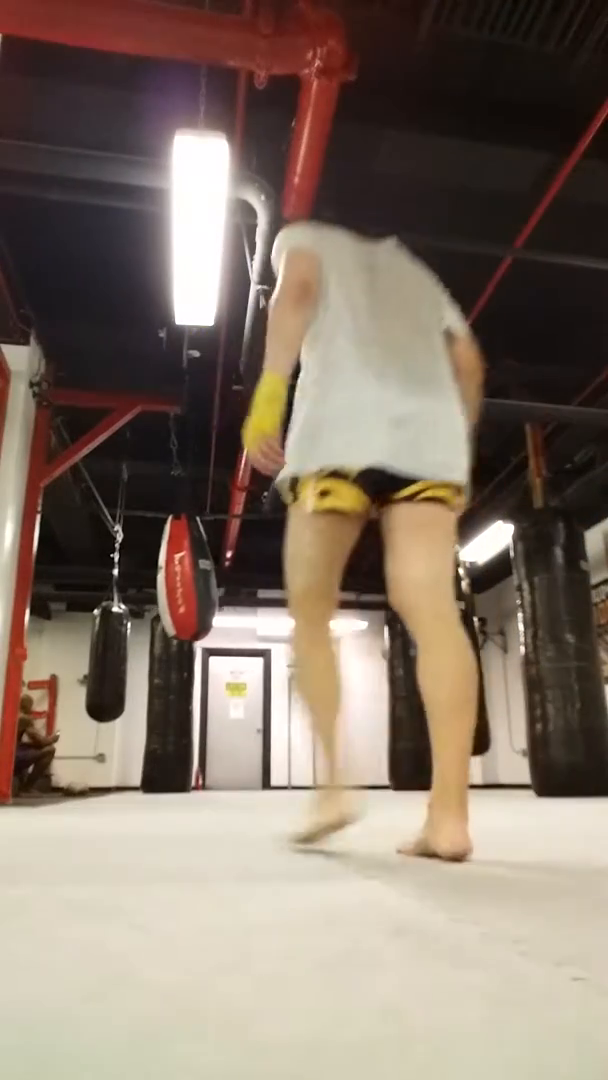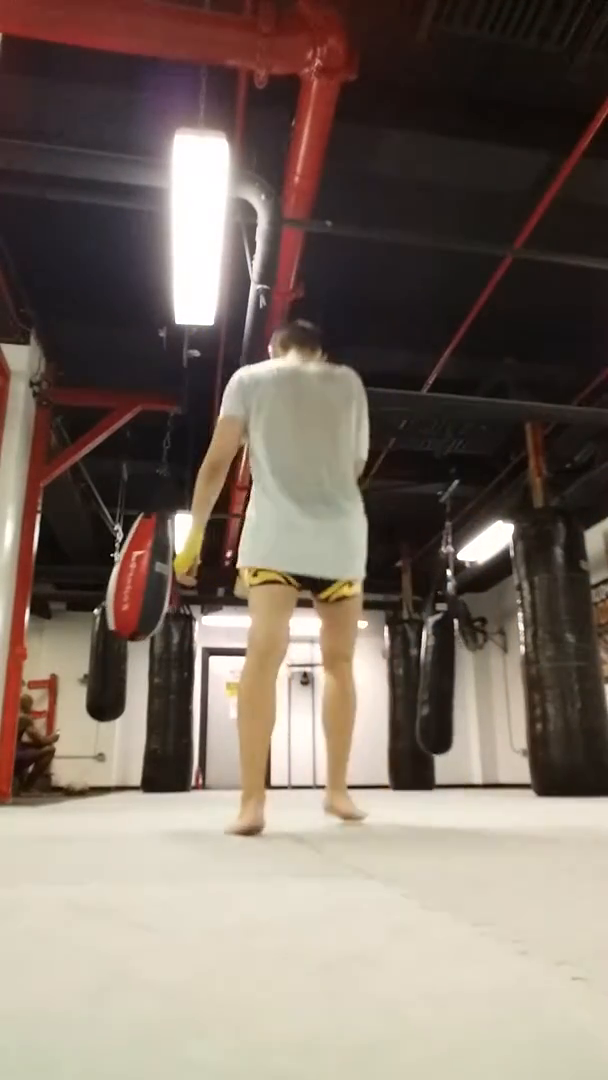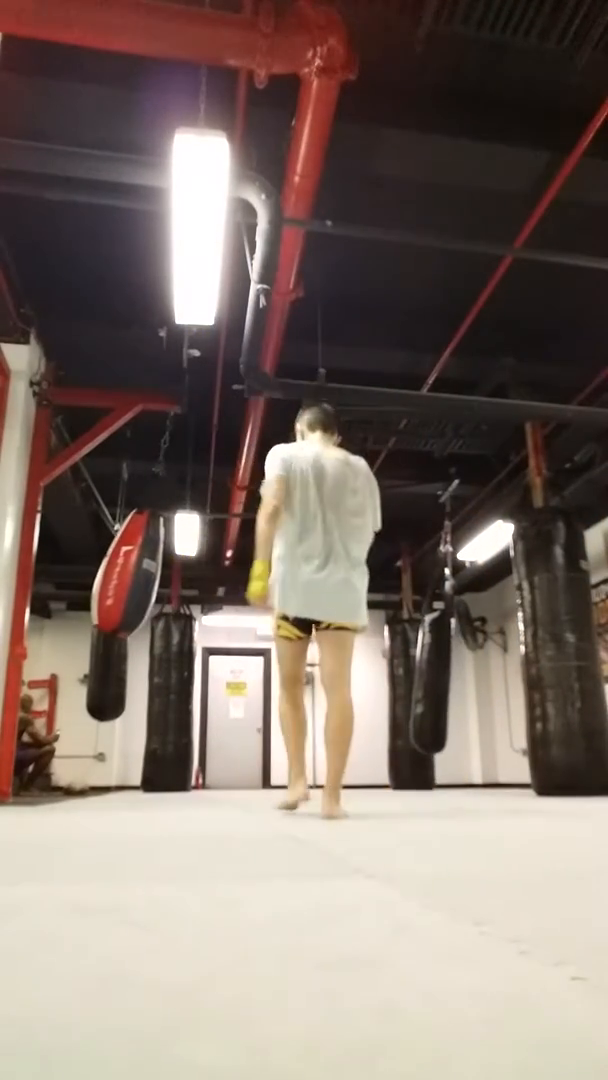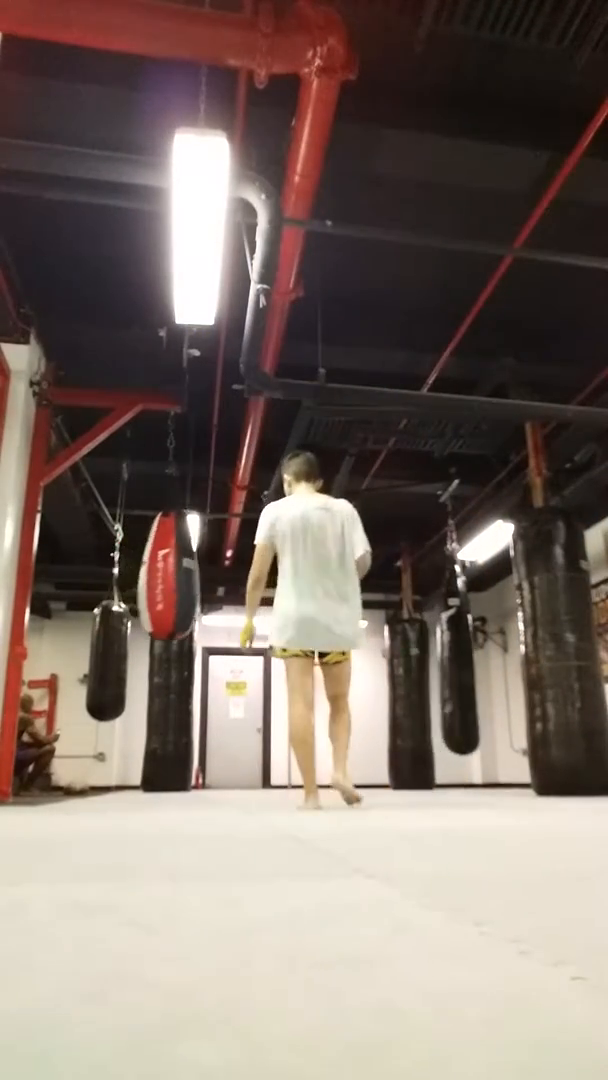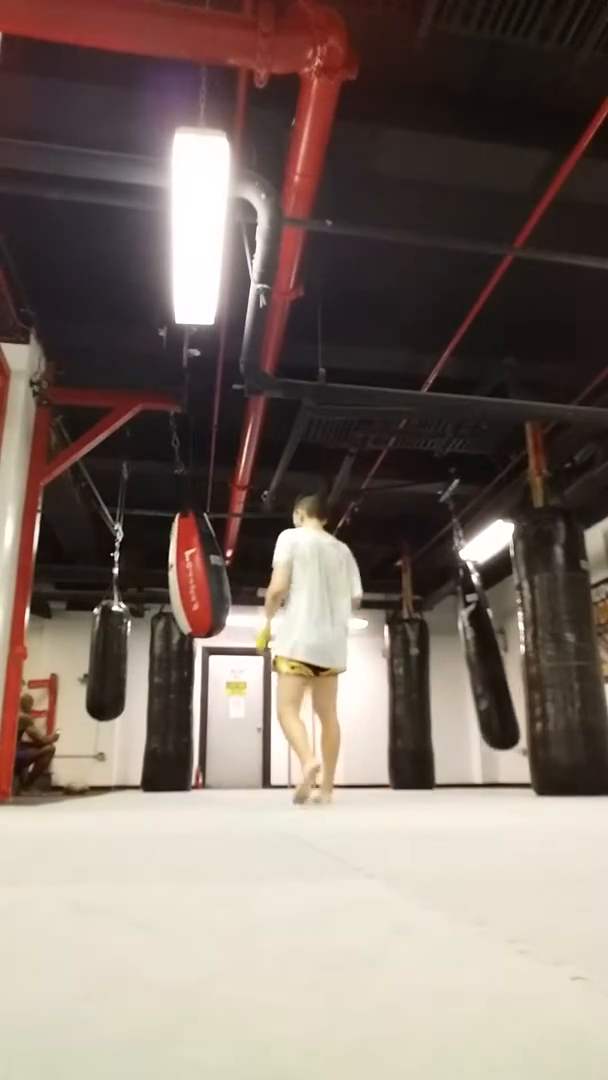
dt=0.5s
person 1, frame 1
left shoulder: (304, 240)
right shoulder: (413, 270)
left elbow: (296, 295)
right elbow: (467, 364)
left wrist: (269, 392)
right wrist: (459, 440)
left hip: (343, 426)
right hip: (431, 432)
left knee: (310, 607)
right knee: (432, 610)
left ankle: (333, 780)
right ankle: (449, 812)
person 1, frame 2
left shoulder: (250, 378)
right shoulder: (350, 382)
left elbow: (217, 462)
left wrist: (194, 536)
left hip: (274, 536)
right hip: (340, 536)
left knee: (263, 656)
right knee: (338, 662)
left ankle: (252, 801)
right ankle: (337, 787)
person 1, frame 3
left shoulder: (284, 454)
right shoulder: (360, 468)
left elbow: (271, 507)
right elbow: (370, 534)
left wrist: (260, 568)
left hip: (295, 585)
right hip: (345, 589)
left knee: (291, 685)
right knee: (337, 690)
left ankle: (297, 779)
right ankle: (332, 795)
person 1, frame 4
left shoulder: (275, 511)
right shoulder: (344, 509)
left elbow: (258, 574)
right elbow: (364, 562)
left wrist: (249, 619)
left hip: (295, 620)
right hip: (338, 620)
left knee: (300, 704)
right knee: (339, 700)
left ankle: (311, 793)
right ankle: (341, 768)
person 1, frame 5
left shoulder: (291, 537)
right shoulder: (343, 550)
left elbow: (278, 587)
right elbow: (355, 599)
left wrist: (266, 624)
left hip: (298, 637)
right hip: (332, 640)
left knee: (287, 707)
right knee: (327, 712)
left ankle: (308, 761)
right ankle: (326, 788)
